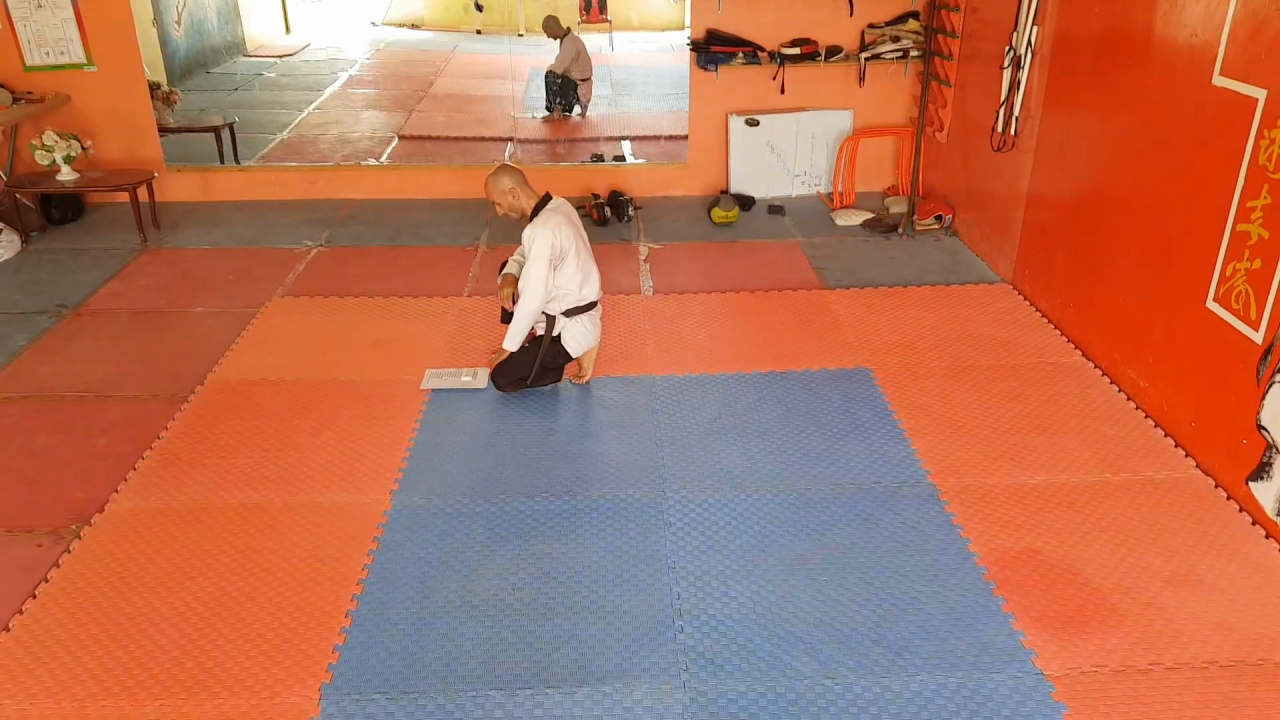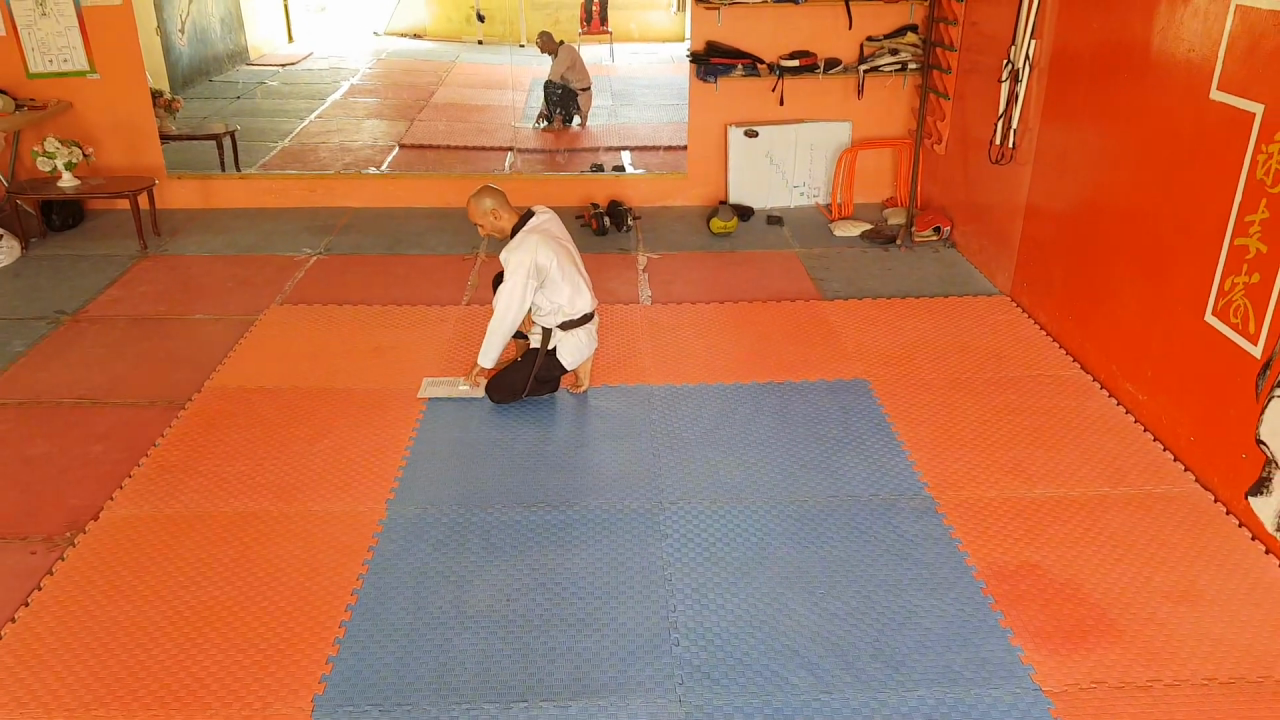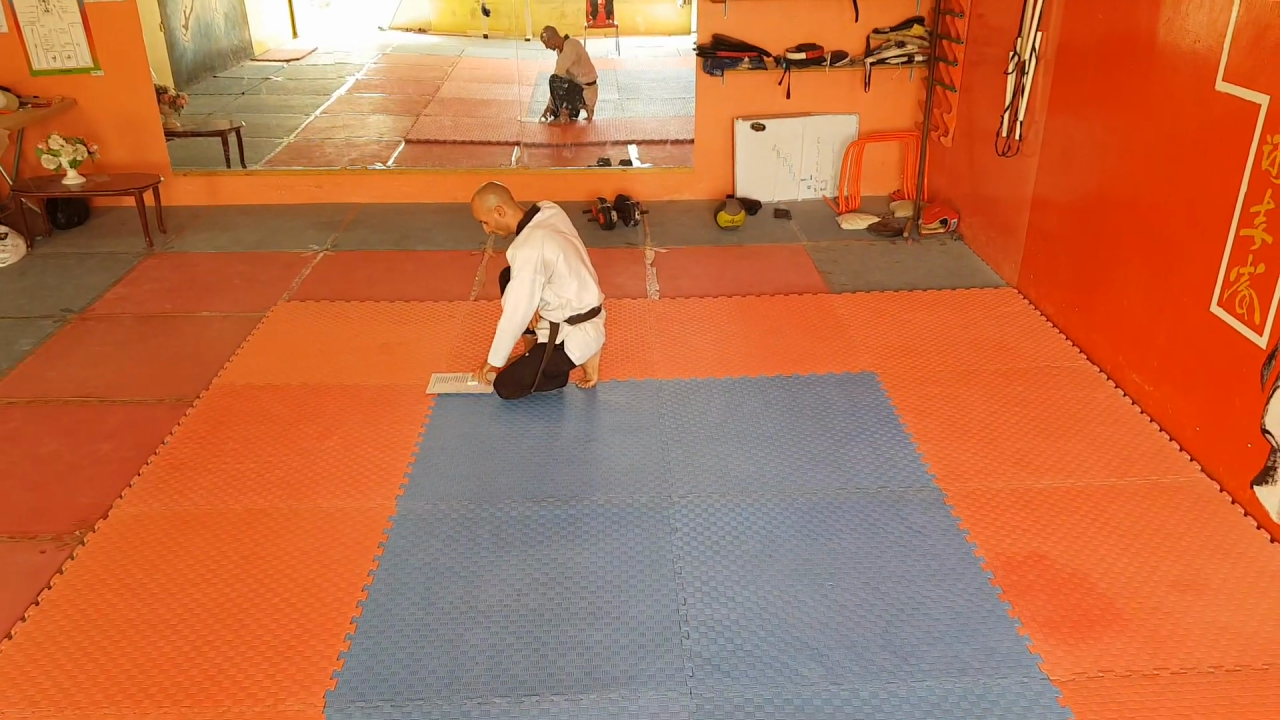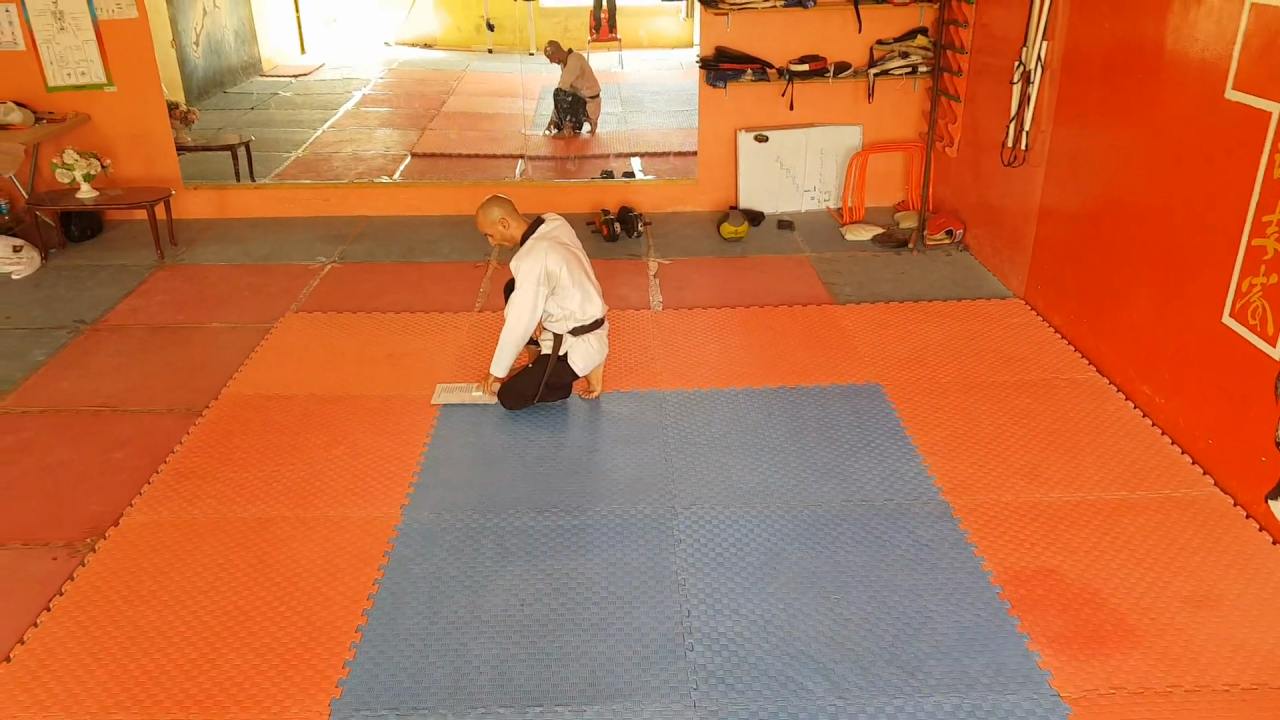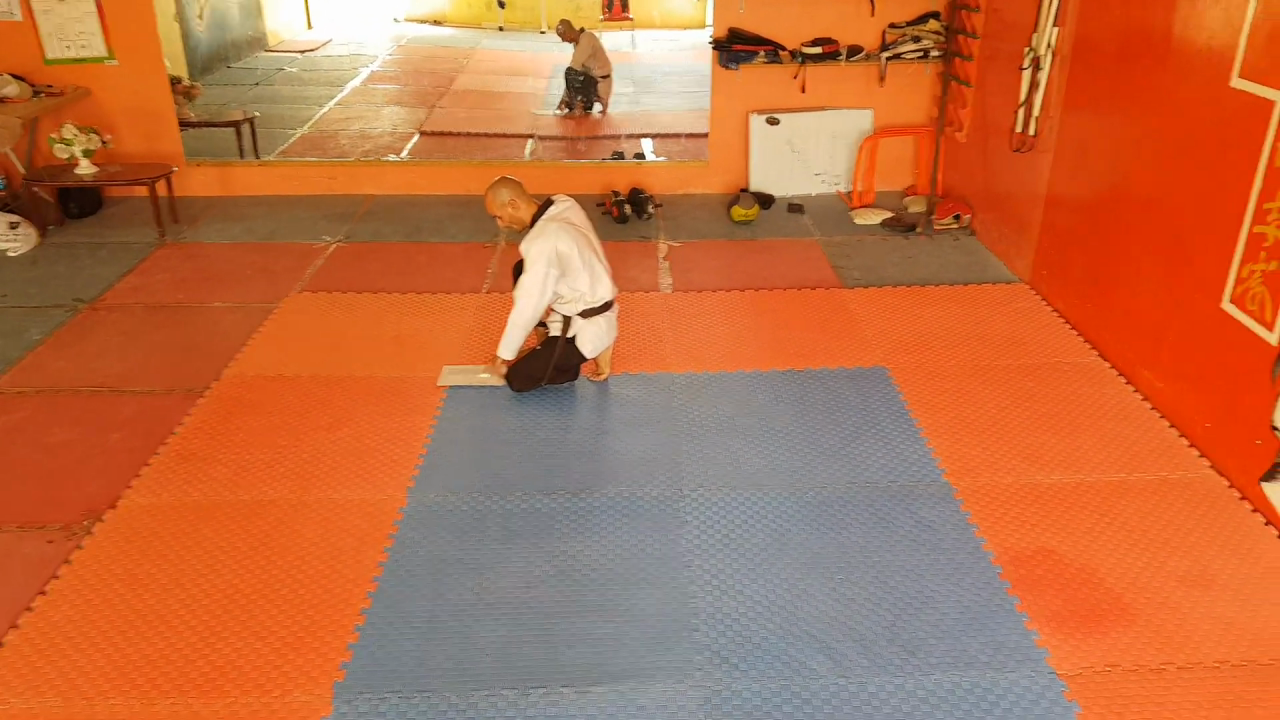
dt=1s
person 1, frame 1
left shoulder: (542, 230)
right shoulder: (558, 206)
left elbow: (533, 299)
right elbow: (528, 252)
left wrist: (509, 346)
right wrist: (509, 275)
left hip: (571, 328)
right hip: (576, 309)
left knee: (502, 378)
right knee: (510, 272)
left ankle: (578, 351)
right ankle: (531, 343)
person 1, frame 2
left shoulder: (522, 252)
right shoulder: (544, 215)
left elbow: (505, 317)
left wrist: (484, 362)
right wrist: (523, 305)
left hip: (569, 339)
right hip: (575, 313)
left knee: (497, 391)
right knee: (503, 282)
left ankle: (573, 360)
right ankle: (525, 356)
person 1, frame 3
left shoulder: (528, 249)
right shoulder: (549, 210)
left elbow: (515, 315)
left wrist: (494, 361)
right wrist: (532, 303)
left hip: (576, 334)
right hip: (580, 305)
left knee: (505, 387)
right knee: (509, 279)
left ankle: (581, 355)
right ankle: (533, 351)
person 1, frame 4
left shoulder: (532, 260)
right shoulder: (554, 222)
left elbow: (517, 326)
left wrist: (496, 372)
right wrist: (535, 314)
left hip: (580, 345)
right hip: (584, 317)
left knee: (509, 397)
right knee: (513, 291)
left ankle: (584, 367)
right ankle: (538, 362)
person 1, frame 5
left shoulder: (542, 242)
right shoulder: (564, 204)
left elbow: (527, 308)
left wrist: (503, 355)
right wrist: (543, 296)
left hip: (587, 328)
right hip: (593, 300)
left knee: (517, 379)
right knee: (522, 272)
left ankle: (592, 350)
right ankle: (546, 344)
